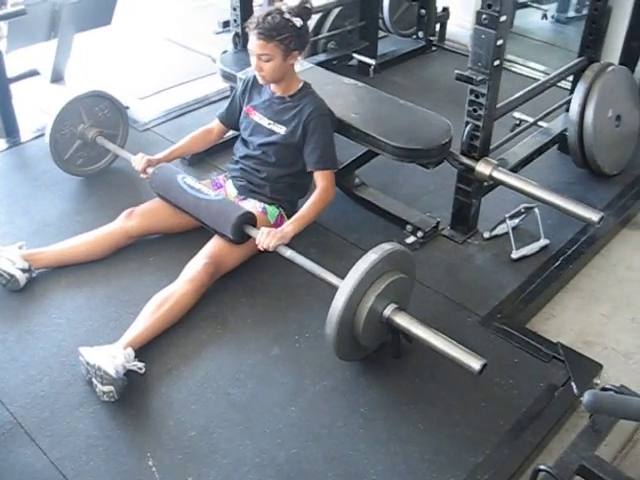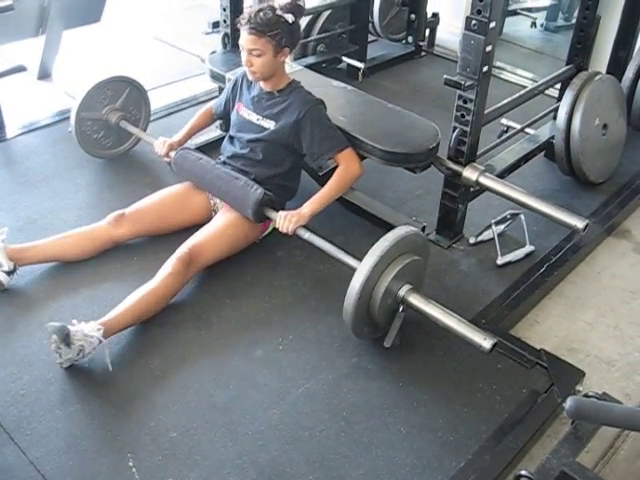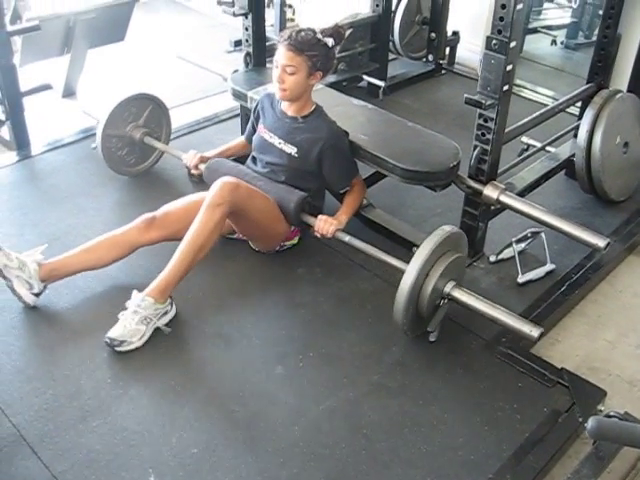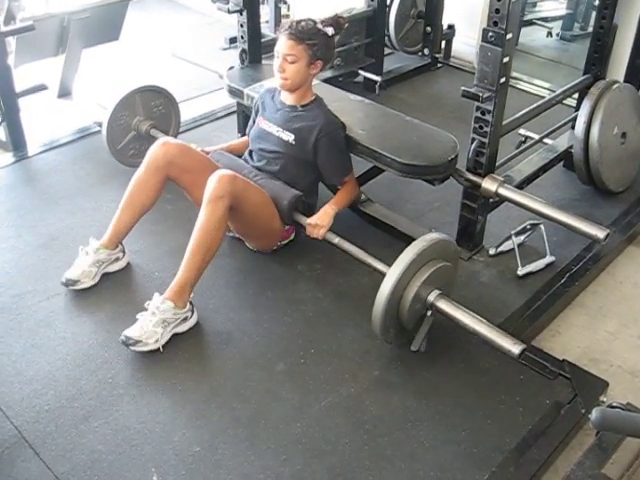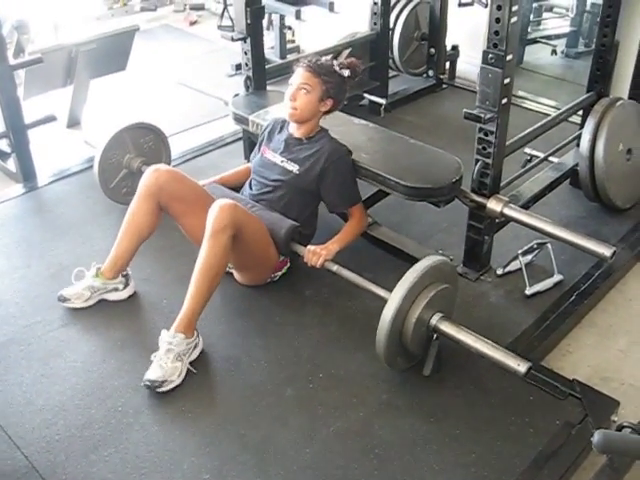
dt=1s
person 1, frame 1
left shoulder: (312, 112)
right shoulder: (251, 85)
left elbow: (325, 187)
right elbow: (213, 131)
left wrist: (288, 230)
right wrist: (159, 159)
left hip: (266, 205)
right hip: (227, 184)
left knee: (203, 267)
right knee: (132, 219)
left ankle: (119, 355)
person 1, frame 2
left shoulder: (304, 108)
right shoulder: (243, 82)
left elbow: (351, 165)
right elbow: (212, 110)
left wrist: (304, 211)
right wrist: (177, 140)
left knee: (185, 258)
right knee: (121, 222)
left ankle: (92, 334)
person 1, frame 3
left shoulder: (326, 135)
right shoulder: (266, 103)
left elbow: (356, 186)
left wrist: (338, 219)
right wrist: (207, 156)
left hip: (280, 224)
right hip: (237, 206)
left knee: (226, 188)
right knee: (149, 226)
left ankle: (155, 301)
right ankle: (38, 274)
person 1, frame 4
left shoulder: (323, 124)
right shoulder: (268, 97)
left elbow: (349, 185)
left wrist: (327, 211)
right wrist: (209, 152)
left hip: (275, 221)
right hip: (235, 201)
left knee: (223, 182)
right knee: (166, 150)
left ankle: (175, 305)
right ankle: (108, 250)
person 1, frame 5
left shoulder: (330, 155)
right shoulder: (275, 128)
left elbow: (358, 216)
left wrist: (330, 247)
right wrist: (202, 184)
left hip: (268, 255)
right hip: (227, 237)
left knee: (224, 210)
right knee: (158, 176)
left ankle: (182, 337)
right ankle: (110, 278)
